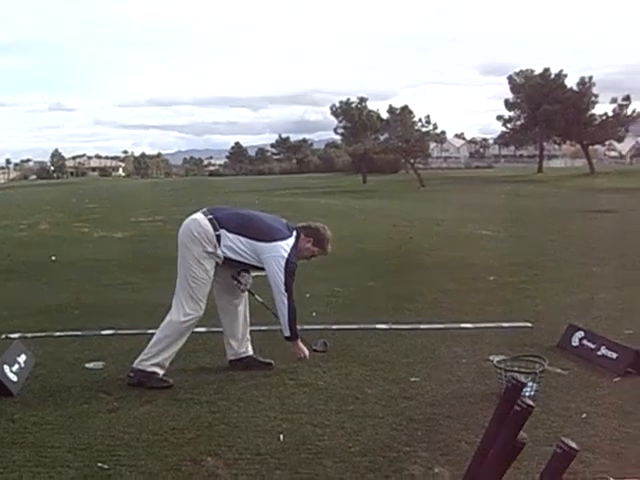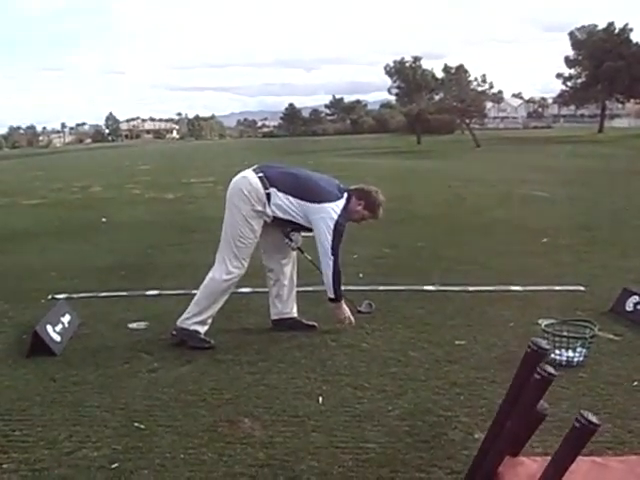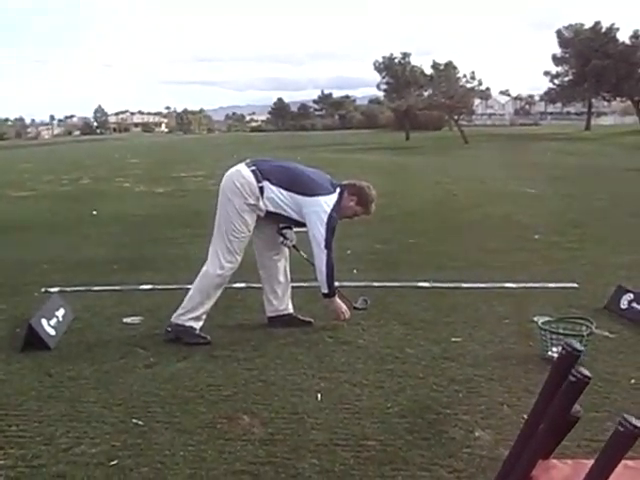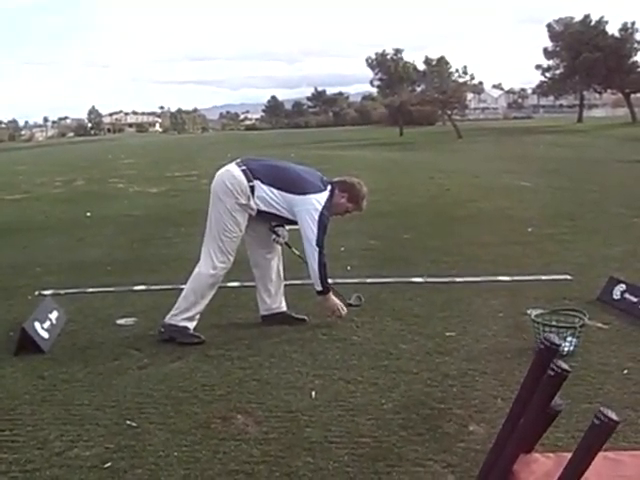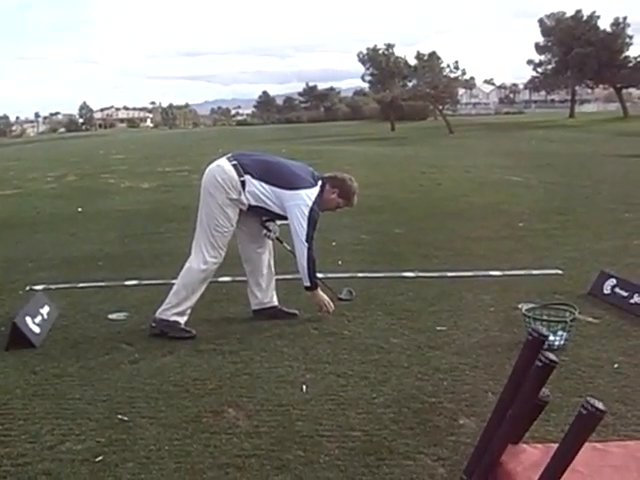
dt=1s
person 1, frame 1
left shoulder: (286, 231)
right shoulder: (282, 251)
right elbow: (284, 297)
left wrist: (243, 272)
right wrist: (294, 341)
left hip: (206, 228)
right hip: (201, 234)
left knee: (234, 294)
right knee: (189, 309)
left ankle: (240, 355)
right ankle: (145, 369)
person 1, frame 2
left shoulder: (337, 191)
right shoulder: (332, 211)
right elbow: (330, 259)
left wrist: (293, 231)
right wrist: (338, 303)
left hip: (256, 188)
right hip: (250, 192)
left knee: (282, 254)
right knee: (232, 267)
left ankle: (284, 315)
right ankle: (189, 327)
person 1, frame 3
left shoulder: (330, 188)
right shoulder: (325, 205)
right elbow: (323, 253)
left wrist: (286, 227)
right wrist: (331, 297)
left hip: (249, 180)
right hip: (244, 186)
left knee: (275, 250)
right knee: (225, 261)
left ankle: (279, 311)
right ankle: (183, 323)
person 1, frame 4
left shoulder: (321, 184)
right shoulder: (316, 203)
right elbow: (315, 251)
left wrist: (277, 225)
right wrist: (326, 295)
left hip: (238, 180)
right hip: (235, 186)
left knee: (267, 248)
right knee: (217, 261)
left ankle: (273, 309)
right ankle: (176, 323)
person 1, frame 5
left shoulder: (311, 179)
right shoulder: (306, 200)
right elbow: (304, 247)
left wrist: (267, 219)
right wrist: (314, 290)
left hip: (229, 174)
right hip: (226, 181)
left knee: (258, 242)
right knee: (208, 256)
left ankle: (264, 304)
right ankle: (166, 318)
